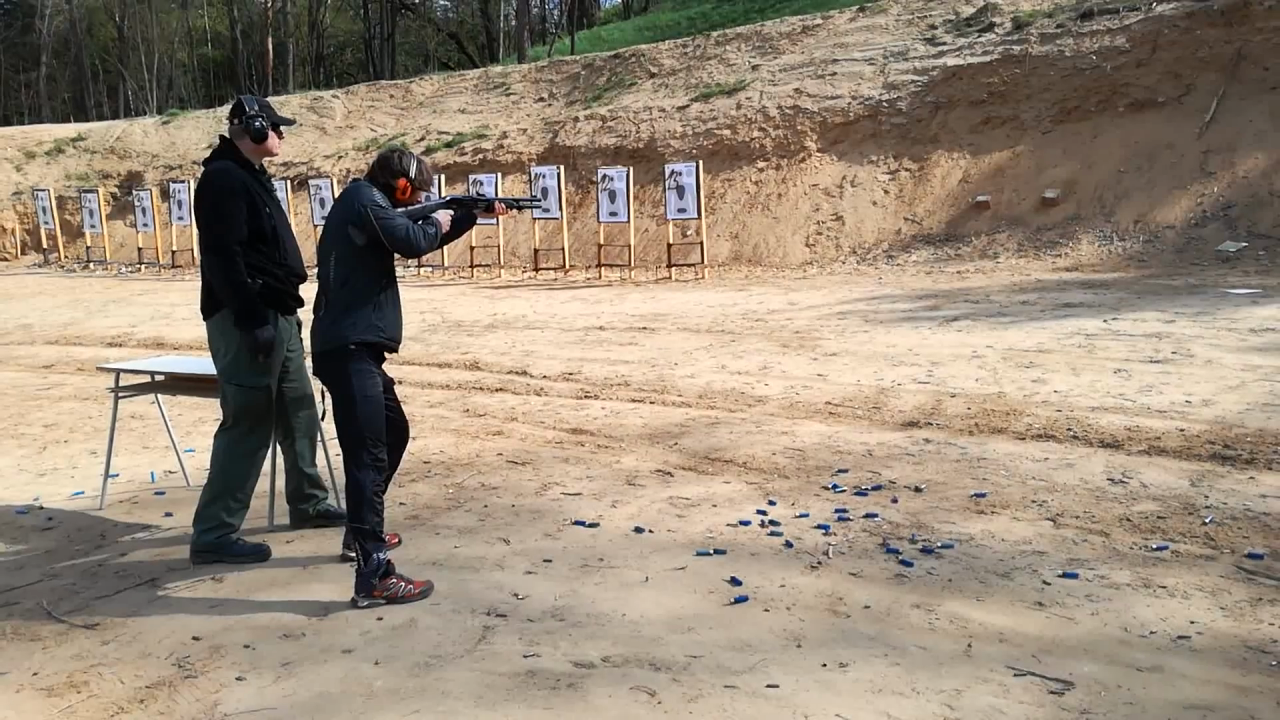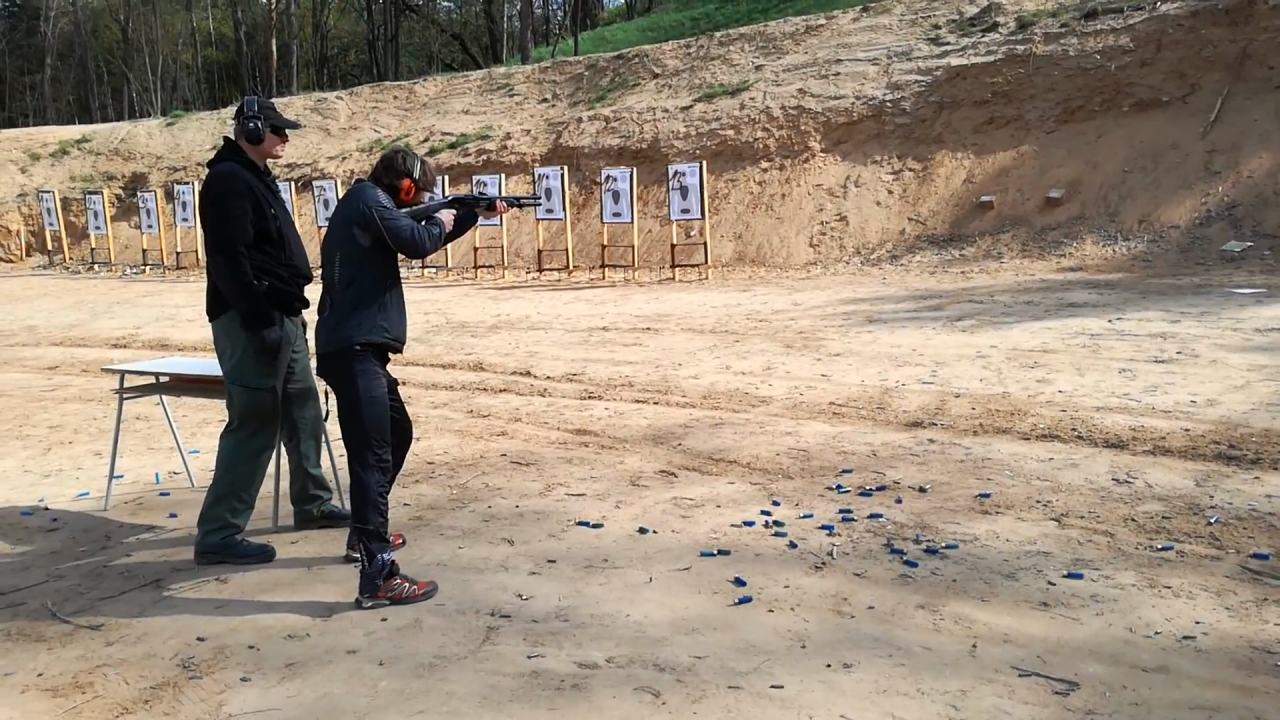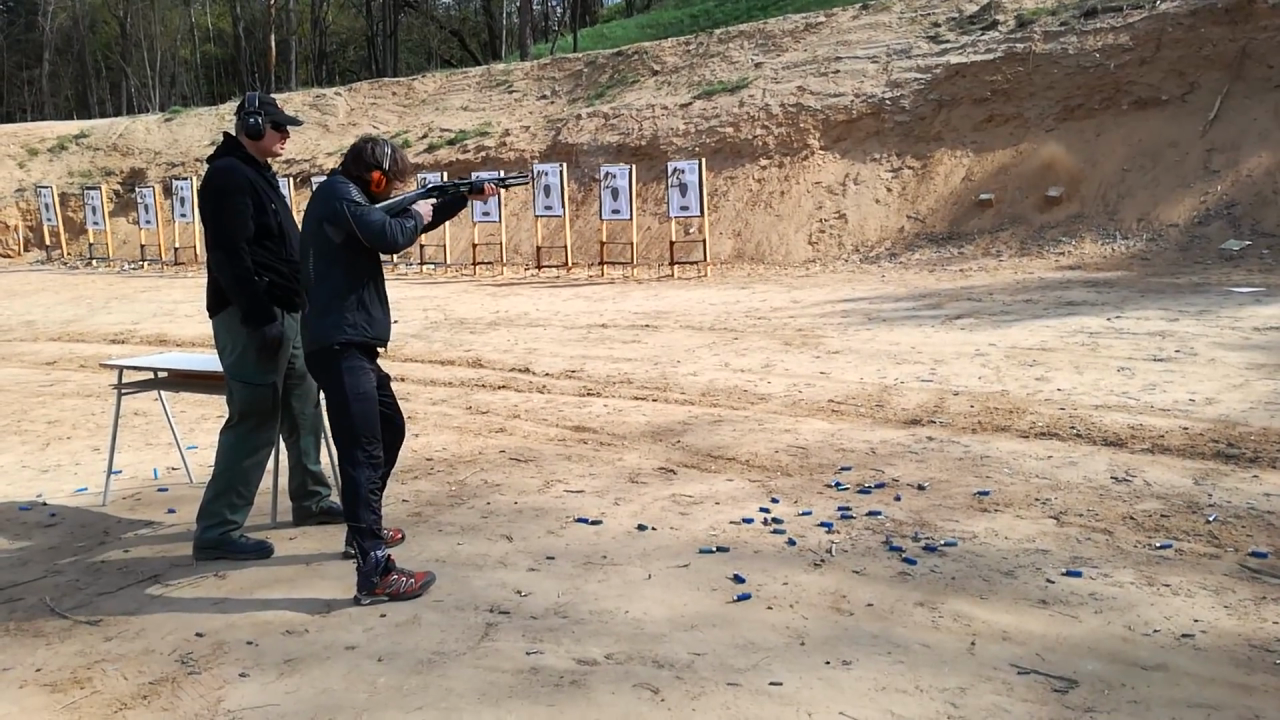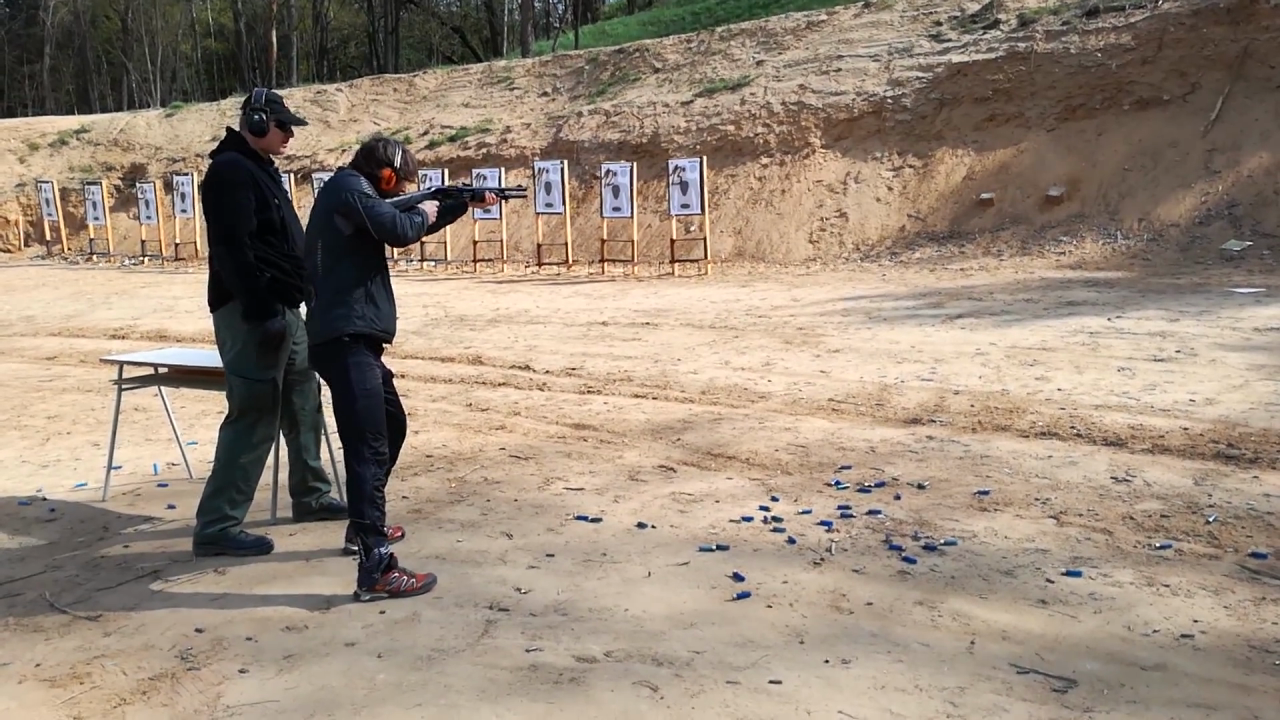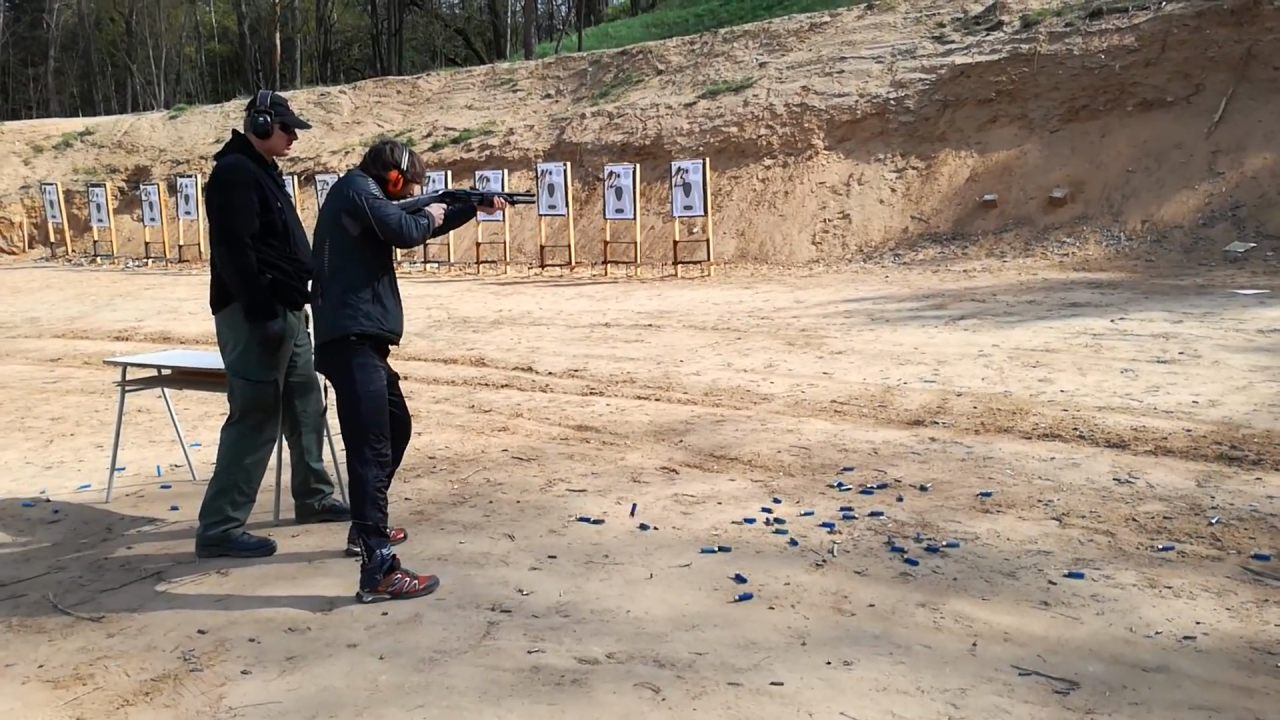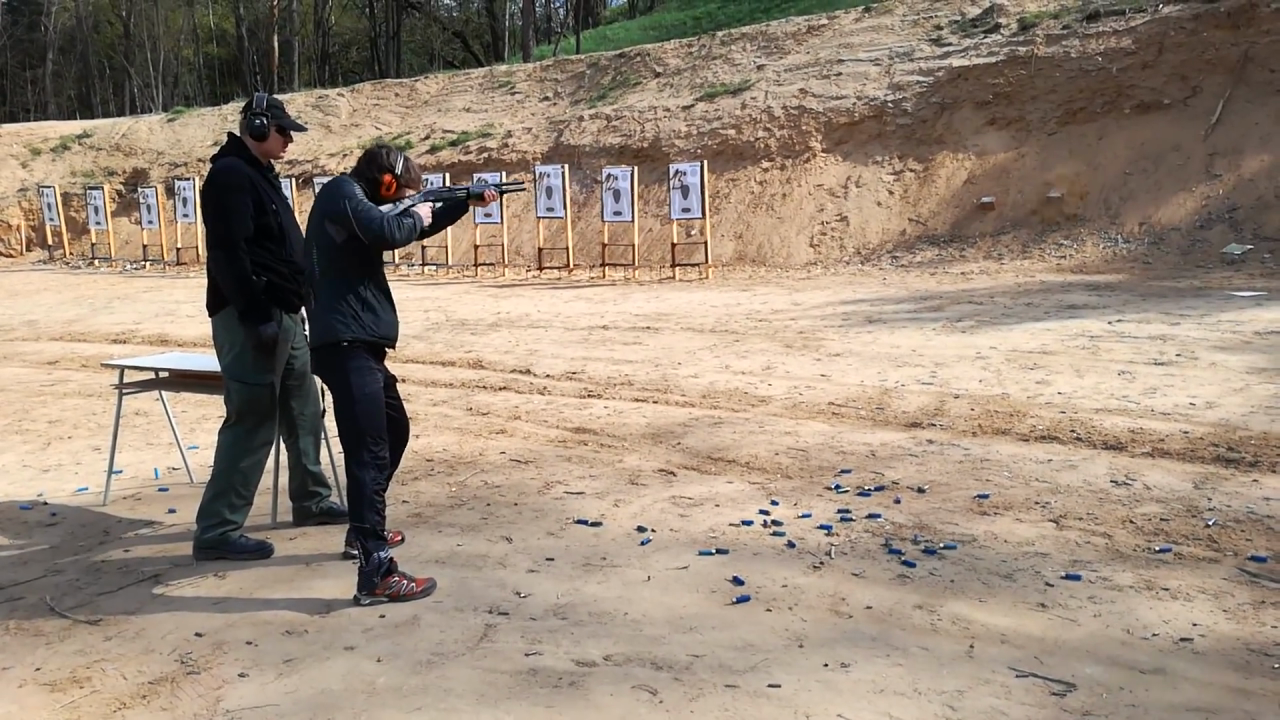
dt=0.7s
person 1, frame 1
left shoulder: (251, 175)
right shoulder: (222, 178)
right elbow: (222, 259)
left wrist: (284, 311)
right wrist: (252, 320)
left hip: (276, 315)
right hip: (246, 320)
left knee: (298, 412)
right knee: (247, 423)
left ankle: (308, 503)
right ankle: (213, 533)
person 1, frame 2
left shoulder: (257, 177)
right shoulder: (228, 180)
right elbow: (229, 260)
left wrist: (289, 313)
right wrist: (259, 322)
left hip: (282, 316)
right hip: (252, 322)
left knee: (303, 414)
right knee: (254, 424)
left ankle: (312, 504)
right ankle: (218, 534)
person 1, frame 3
left shoulder: (257, 173)
right shoulder: (228, 176)
right elbow: (230, 257)
left wrist: (291, 308)
right wrist: (260, 317)
left hip: (282, 312)
right hip: (252, 317)
left knee: (303, 409)
right knee: (255, 421)
left ankle: (311, 500)
right ankle: (217, 530)
person 1, frame 4
left shoulder: (260, 168)
right shoulder: (231, 171)
right elbow: (232, 250)
left wrist: (284, 307)
right wrist: (261, 312)
left hip: (284, 309)
right hip: (252, 313)
left knee: (303, 405)
right knee: (254, 416)
left ankle: (310, 496)
right ankle: (217, 527)
person 1, frame 5
left shoulder: (264, 171)
right shoulder: (235, 173)
right elbow: (234, 252)
left wrist: (291, 307)
right wrist: (263, 314)
left hip: (285, 311)
right hip: (254, 314)
left knee: (305, 408)
right knee: (255, 418)
left ankle: (313, 498)
right ankle: (219, 528)
person 1, frame 6
left shoulder: (260, 174)
right shoulder: (230, 175)
right elbow: (228, 254)
left wrist: (290, 306)
right wrist: (256, 317)
left hip: (283, 313)
right hip: (252, 318)
left knee: (302, 410)
right knee: (252, 421)
left ankle: (311, 501)
right ankle: (216, 531)
person 2, frame 1
left shoulder: (369, 204)
right shoulder: (363, 198)
left elbow: (410, 236)
right elbow: (413, 242)
left wrist: (474, 215)
right wrist: (436, 222)
left hip: (358, 345)
right hip: (347, 348)
left knee: (393, 434)
right knee: (368, 456)
left ankle: (362, 533)
right ankle: (374, 577)
person 2, frame 2
left shoulder: (371, 203)
right shoulder: (369, 198)
left elbow: (412, 234)
right elbow: (417, 242)
left wrist: (475, 214)
right wrist: (440, 221)
left hip: (361, 345)
right hip: (354, 349)
left knee: (396, 435)
right knee: (373, 455)
left ankle: (367, 532)
right ankle: (378, 577)
person 2, frame 3
left shoulder: (350, 197)
right shoulder: (338, 193)
left elbow: (407, 223)
right elbow: (390, 237)
left wrist: (465, 197)
right wrist: (415, 216)
left hip: (352, 342)
right hip: (339, 346)
left knee: (389, 431)
right knee: (363, 452)
left ankle: (364, 530)
right ankle: (375, 572)
person 2, frame 4
left shoulder: (356, 193)
right shoulder: (349, 186)
left elbow: (403, 223)
right elbow: (399, 229)
left wrist: (466, 203)
right wrist: (422, 213)
left hip: (356, 336)
right hip: (346, 339)
left knee: (391, 428)
right knee: (368, 447)
left ankle: (365, 526)
right ankle: (376, 568)
person 2, frame 5
left shoulder: (369, 198)
right shoulder: (356, 187)
left elbow: (418, 222)
right elbow: (404, 232)
left wrist: (475, 207)
right wrist: (428, 217)
left hip: (363, 338)
right hip: (351, 341)
left knee: (396, 430)
right knee: (371, 449)
left ankle: (367, 526)
right ankle: (379, 570)
person 2, frame 6
left shoulder: (359, 200)
right shoulder: (343, 191)
left elbow: (411, 225)
right elbow: (387, 232)
left wrist: (467, 203)
right wrist: (416, 216)
left hip: (360, 342)
right hip: (346, 345)
left knee: (393, 433)
right knee: (369, 452)
left ankle: (364, 531)
right ankle: (377, 573)
